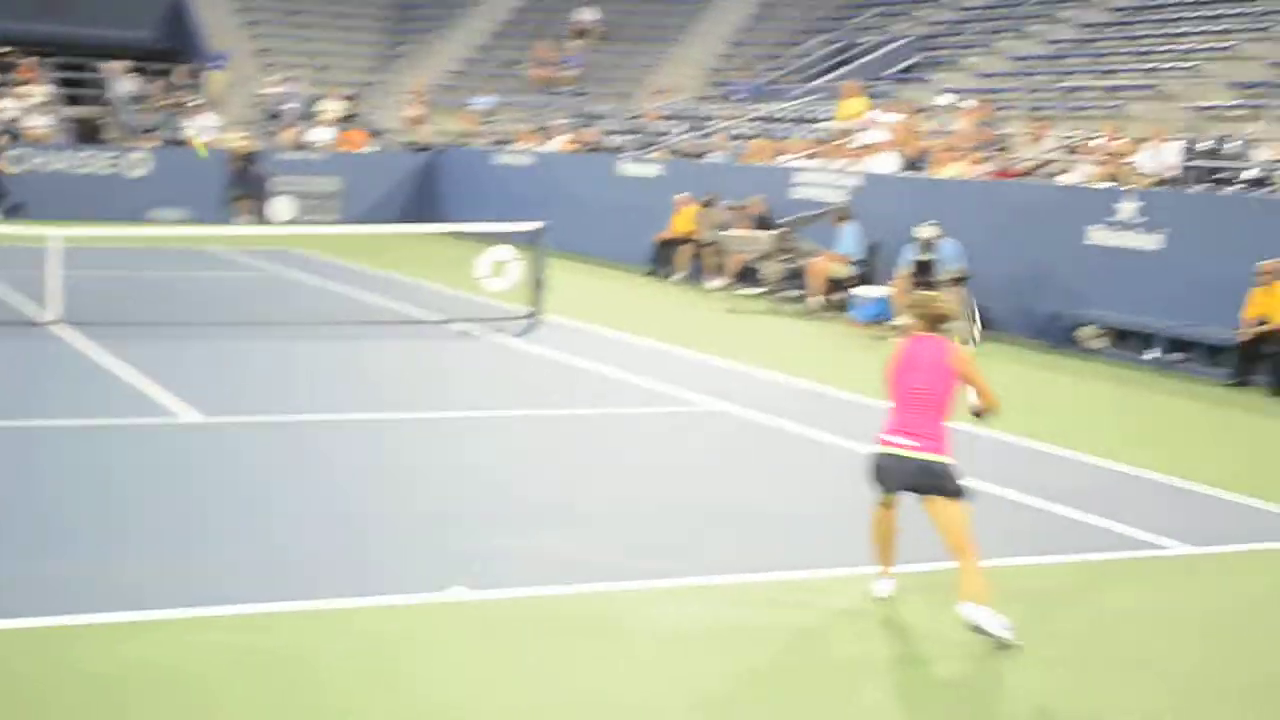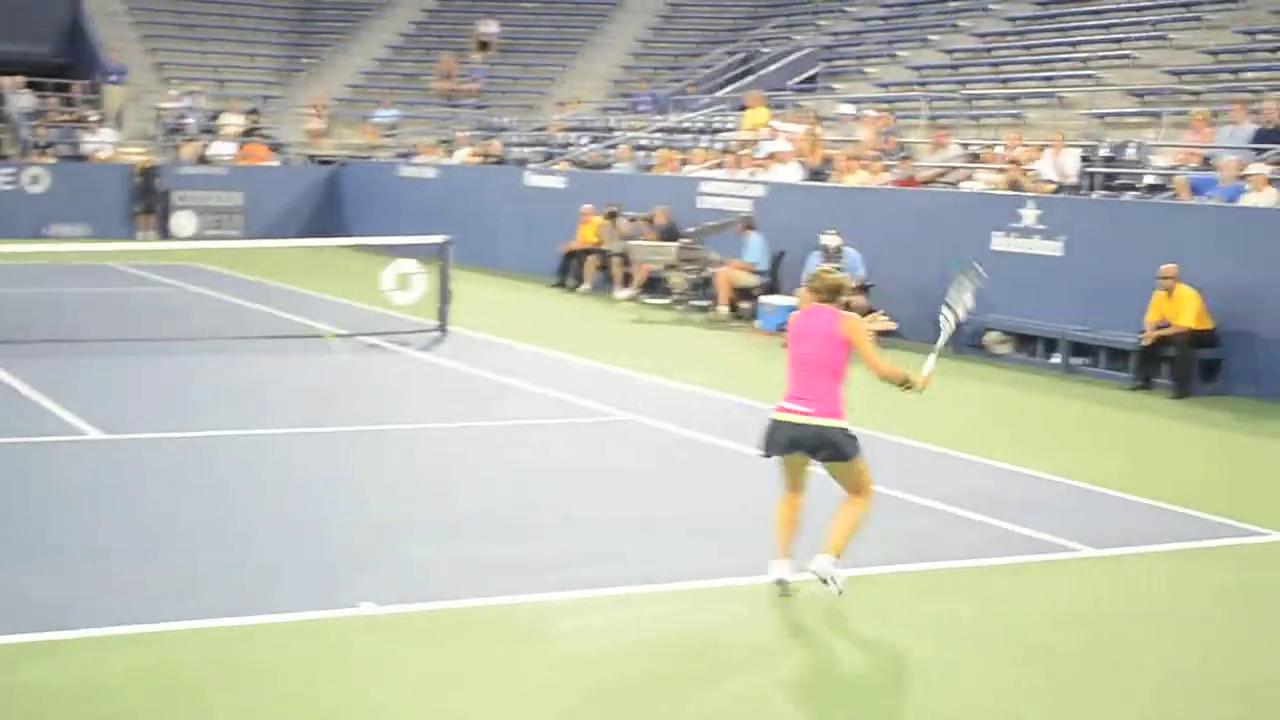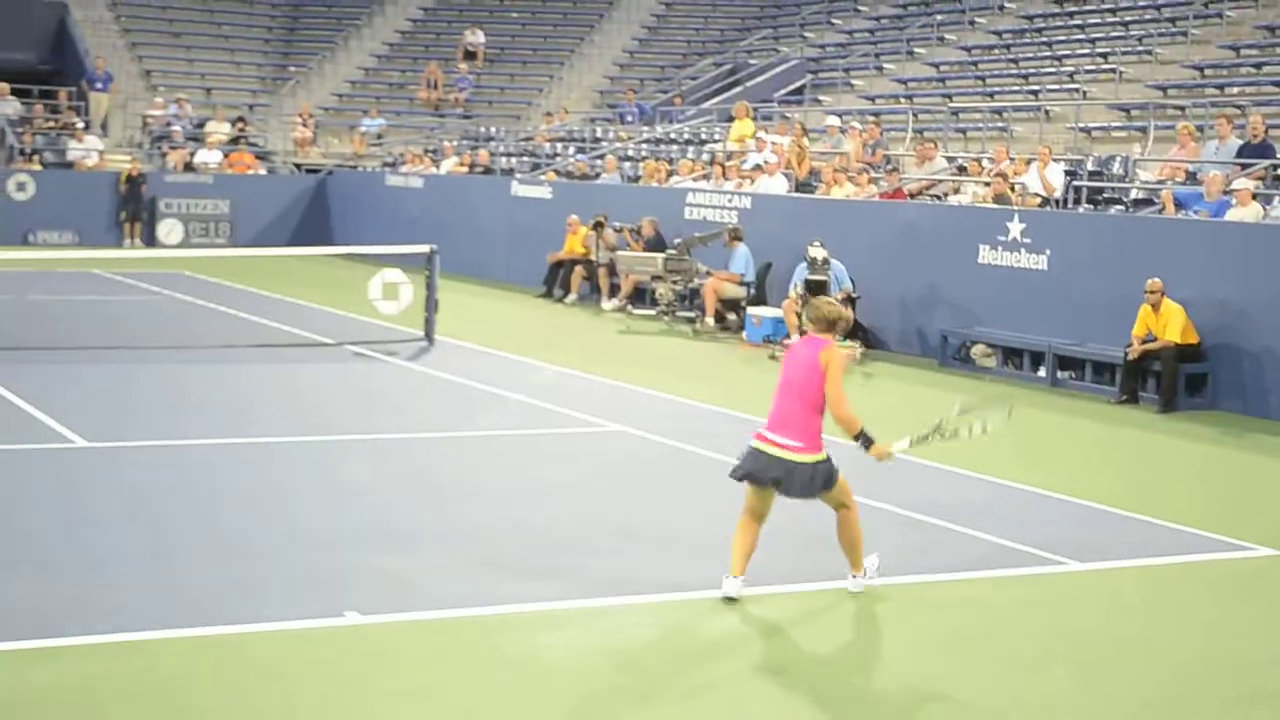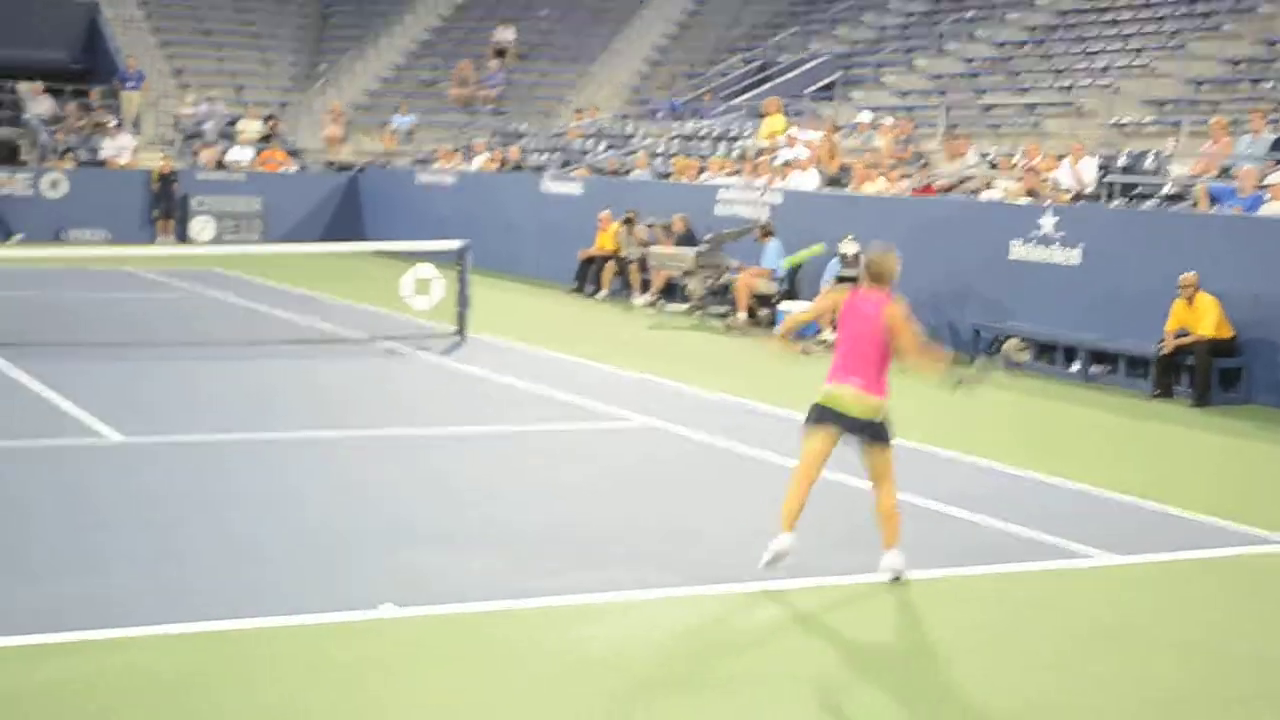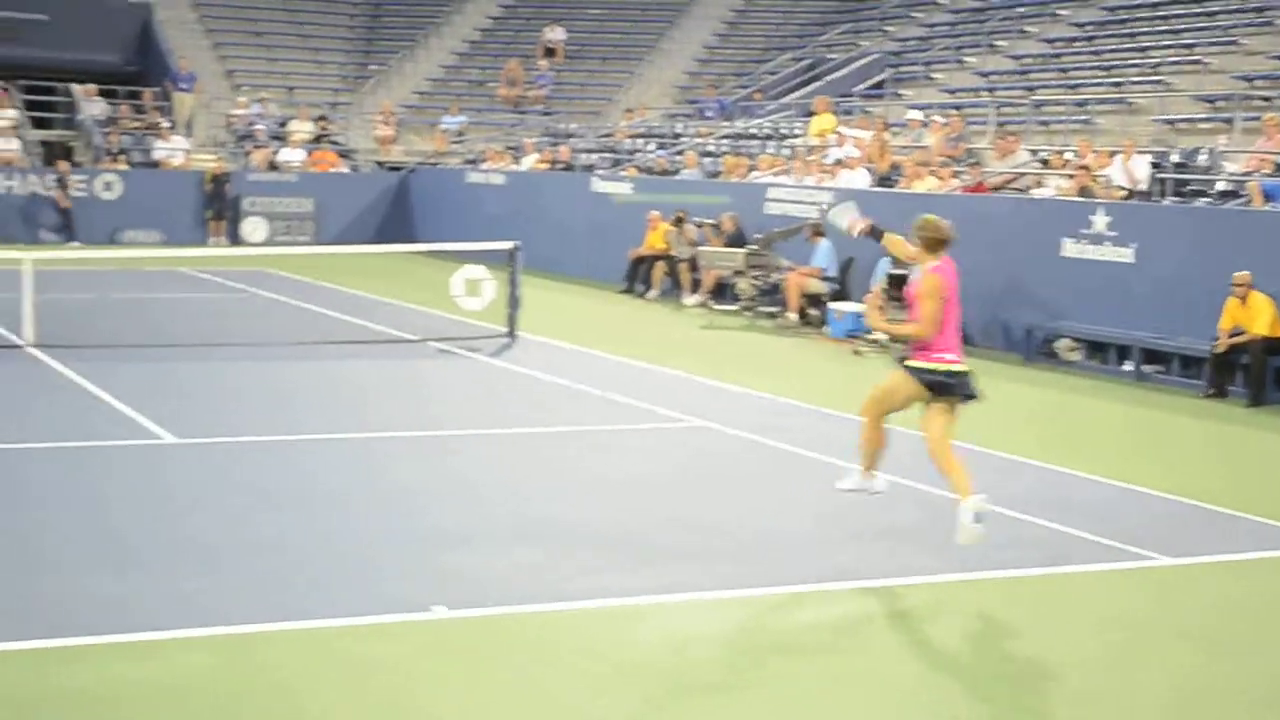
dt=0.2s
person 1, frame 1
left shoulder: (899, 349)
right shoulder: (956, 354)
right elbow: (989, 404)
right wrist: (979, 409)
left hip: (891, 453)
right hip: (930, 461)
left knee: (885, 505)
right knee: (964, 549)
left ankle: (884, 578)
right ankle: (977, 607)
person 1, frame 2
left shoulder: (796, 319)
right shoulder: (848, 322)
right elbow: (881, 370)
right wrist: (910, 382)
left hip: (789, 419)
right hip: (827, 426)
left knee: (793, 492)
right knee: (859, 494)
left ankle: (781, 564)
right ankle: (827, 559)
person 1, frame 3
left shoulder: (796, 347)
right shoulder: (834, 354)
right elbow: (838, 411)
right wrist: (869, 443)
left hip: (765, 448)
right hip: (805, 455)
left knee: (751, 518)
right knee: (845, 505)
left ankle: (733, 579)
right ankle: (858, 573)
person 1, frame 4
left shoulder: (844, 296)
right shoulder: (894, 310)
left elbow: (796, 320)
right elbow: (914, 354)
left wrist: (784, 330)
right wrist: (941, 361)
left hip: (835, 399)
right hip: (870, 405)
left knee: (804, 476)
right knee: (883, 482)
left ankle: (784, 536)
right ankle: (892, 555)
person 1, frame 5
left shoulder: (928, 279)
right shoulder: (944, 264)
left elbow: (924, 332)
right elbow: (905, 251)
left wrist: (879, 323)
right wrist: (870, 230)
left hip: (931, 366)
right hip: (949, 368)
left knee: (871, 410)
right knee: (940, 446)
left ankle: (868, 474)
right ankle: (970, 500)
